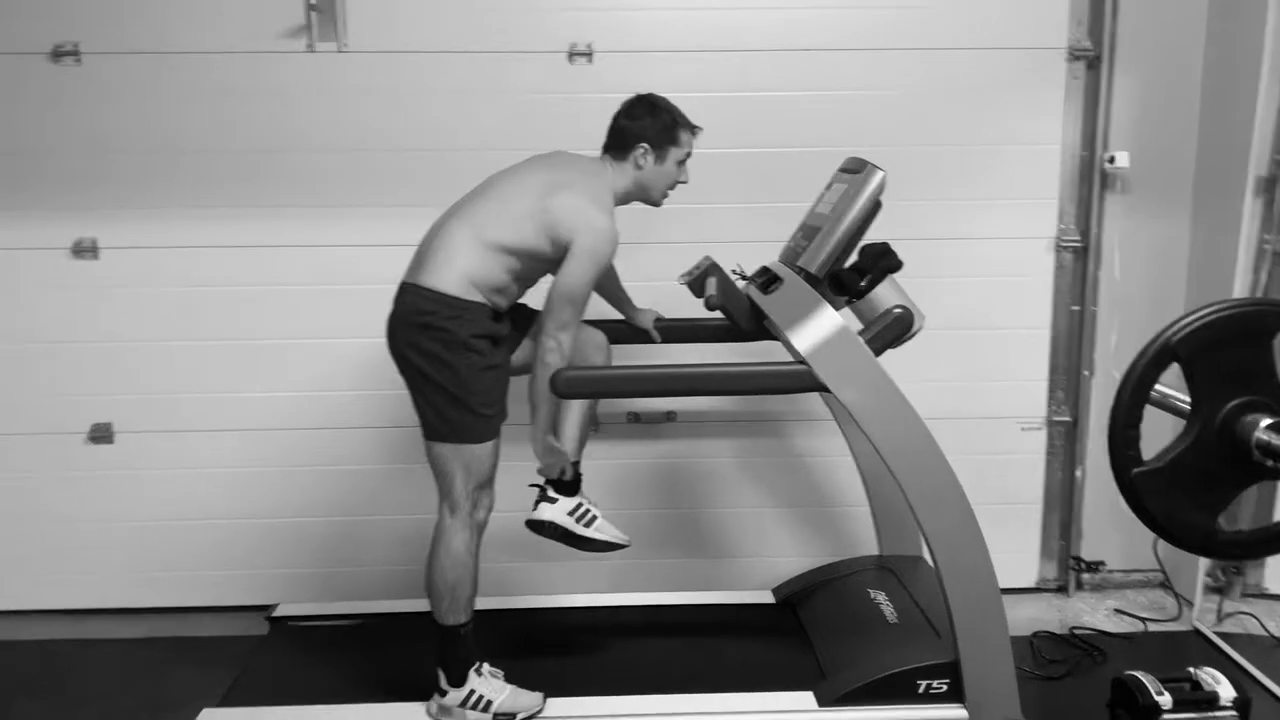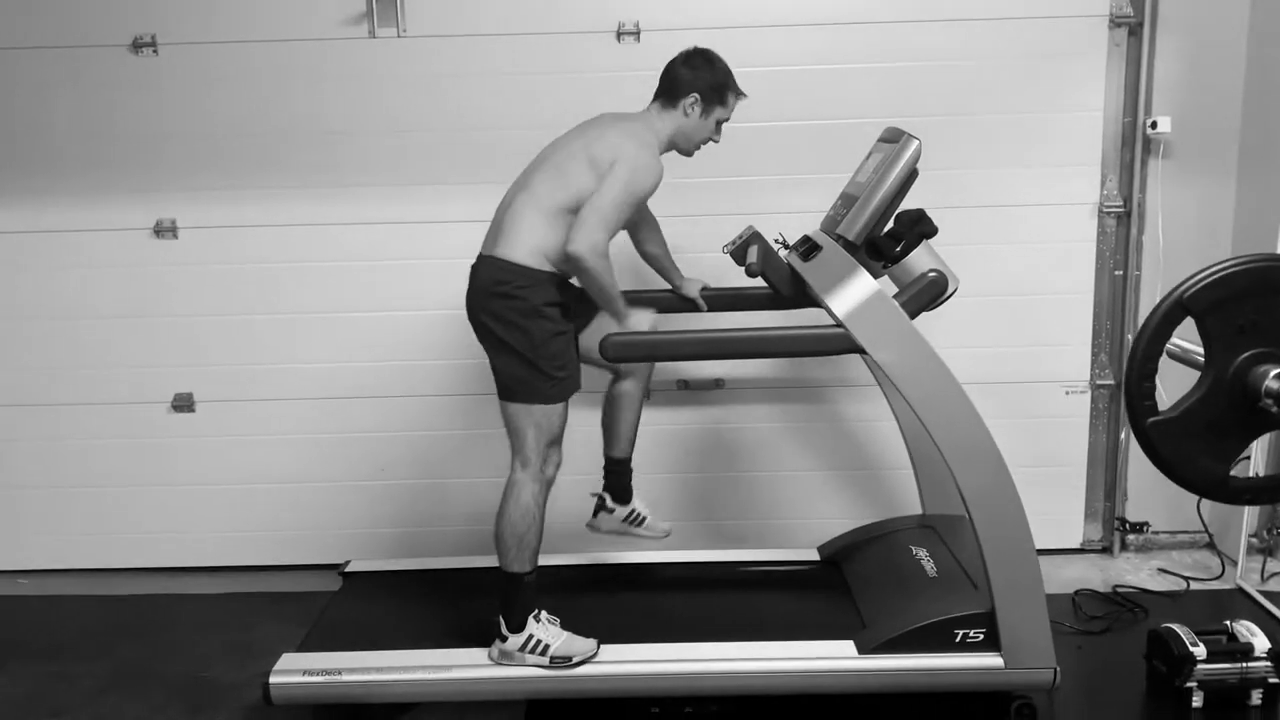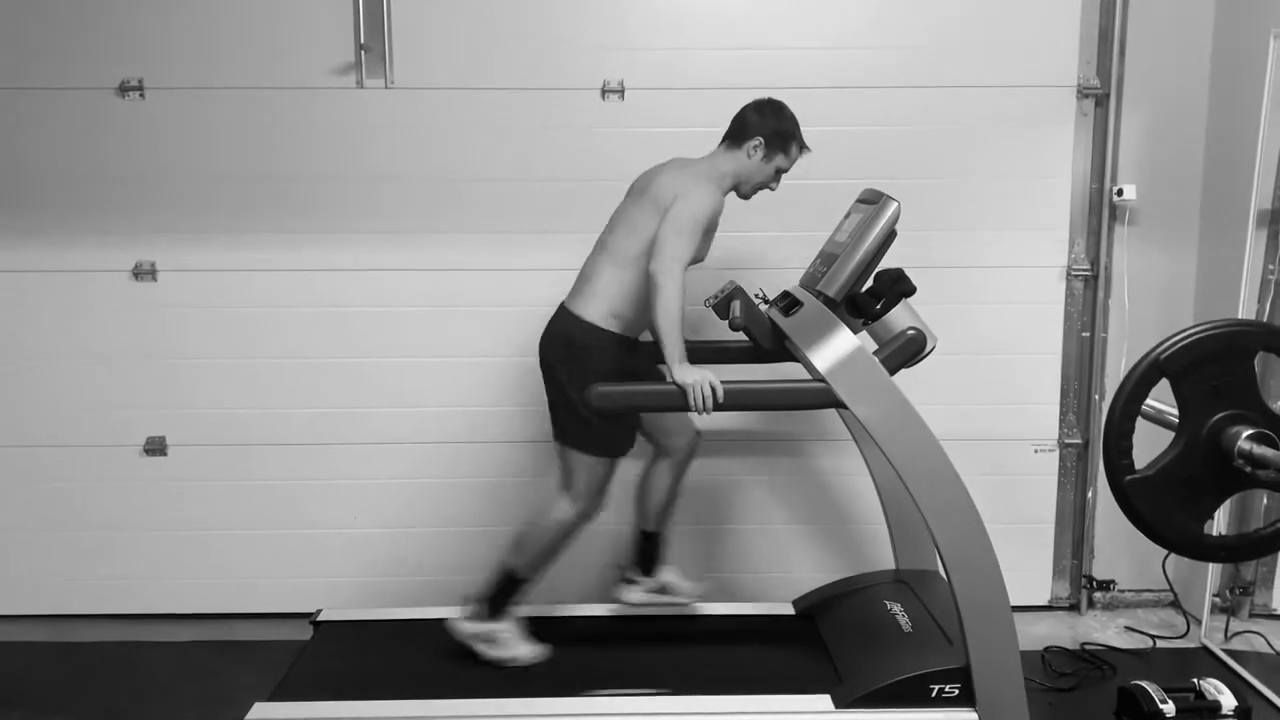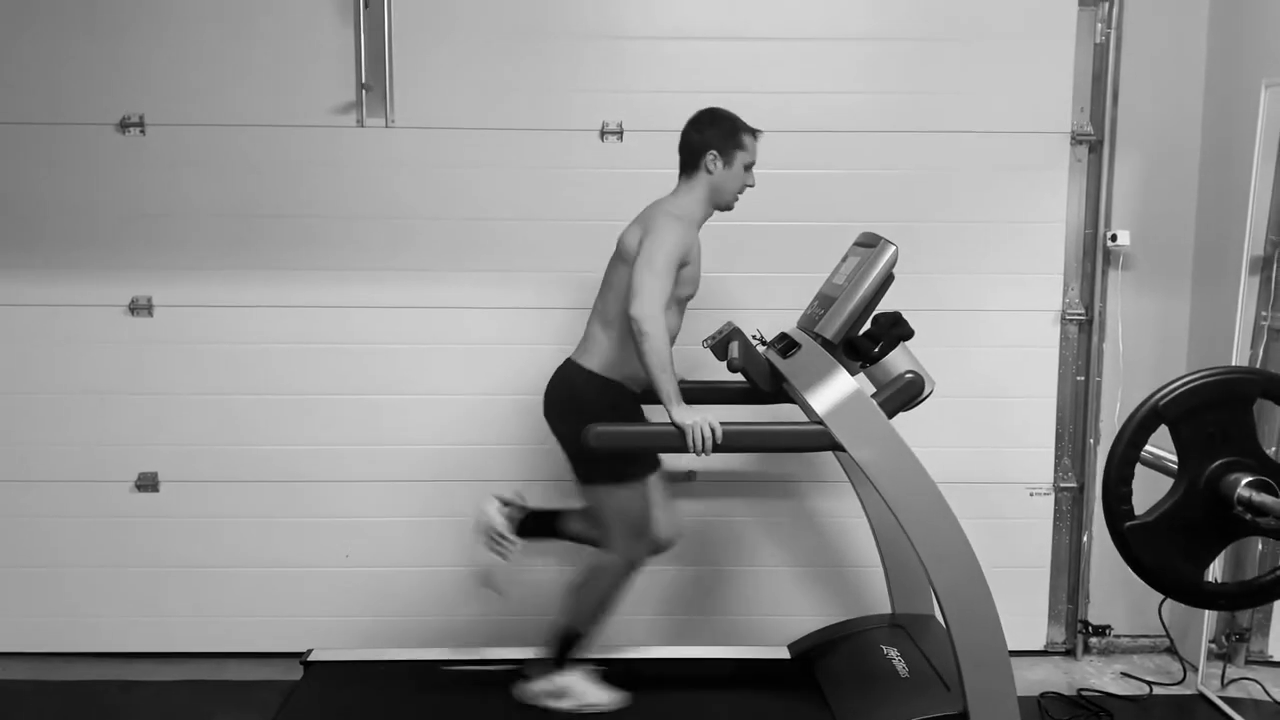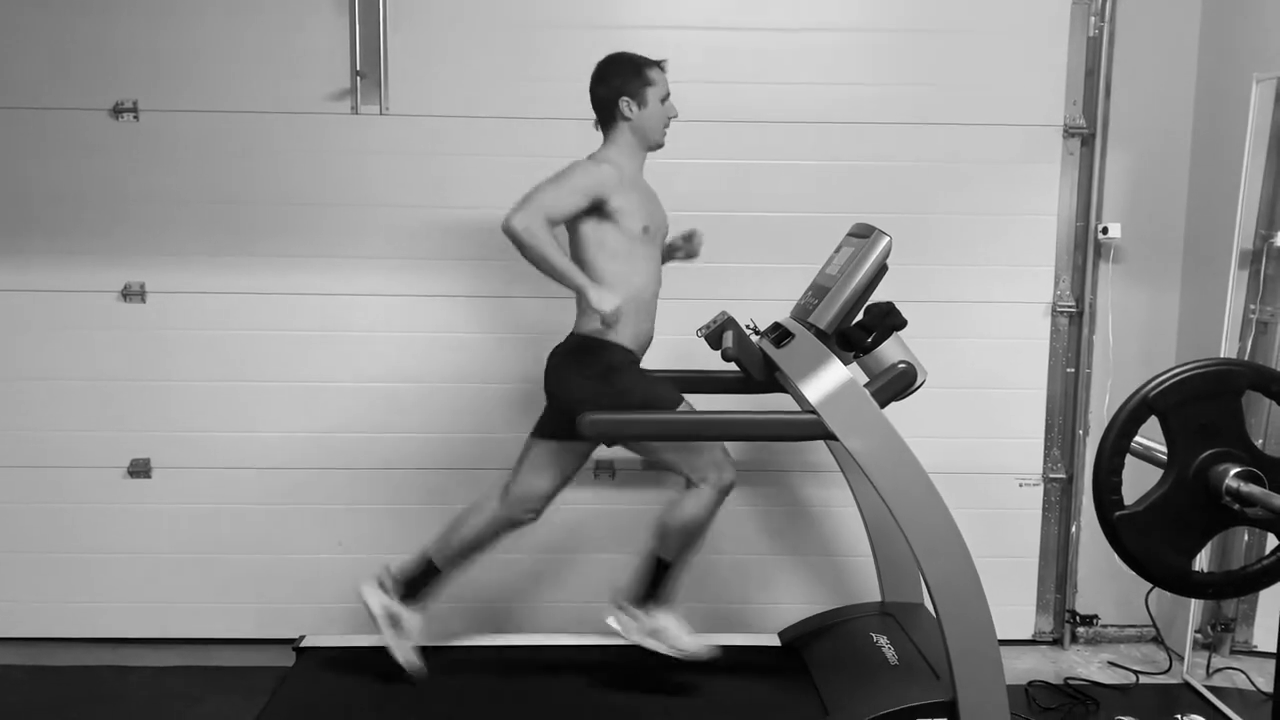
dt=1s
person 1, frame 1
left shoulder: (573, 171)
right shoulder: (596, 217)
right elbow: (554, 339)
left wrist: (631, 312)
right wrist: (543, 439)
left hip: (453, 308)
right hip: (442, 322)
left knee: (593, 345)
right knee: (469, 508)
left ankle: (560, 498)
person 1, frame 2
left shoulder: (621, 134)
right shoulder: (642, 153)
left elbow: (640, 223)
right elbow: (581, 244)
left wrist: (678, 281)
right wrist: (624, 316)
left hip: (531, 283)
right hip: (517, 291)
left knee: (637, 355)
right knee: (538, 463)
left ankle: (616, 503)
right ankle: (516, 628)
person 1, frame 3
left shoulder: (675, 175)
right shoulder: (698, 192)
right elbow: (665, 273)
left wrist: (668, 351)
right wrist: (680, 366)
left hip: (599, 334)
right hip: (587, 346)
left knee: (680, 440)
right knee: (582, 498)
left ankle: (642, 572)
right ankle: (488, 616)
person 1, frame 4
left shoulder: (677, 223)
right shoulder: (668, 226)
right elbow: (641, 312)
right wrist: (678, 407)
left hip: (606, 393)
right hip: (591, 397)
left knee: (653, 532)
right knee: (636, 541)
left ankle: (516, 520)
right ankle: (552, 672)
person 1, frame 5
left shoulder: (627, 180)
right shoulder: (598, 173)
right elbow: (520, 221)
left wrist: (670, 250)
right wrist: (589, 290)
left hip: (599, 368)
right hip: (595, 368)
left knee: (520, 500)
right knee: (717, 474)
left ankle: (402, 594)
right ankle: (642, 605)
